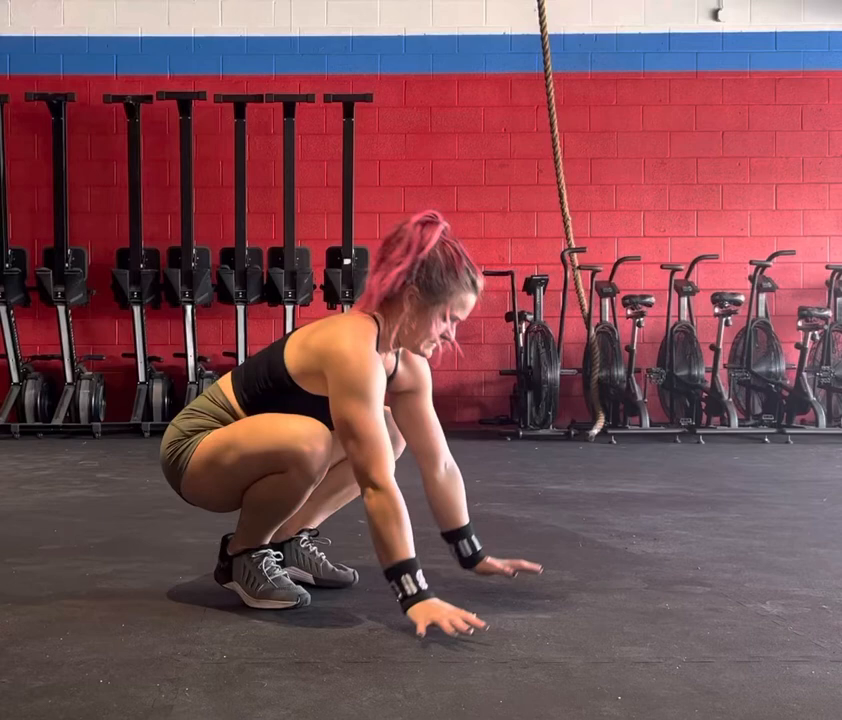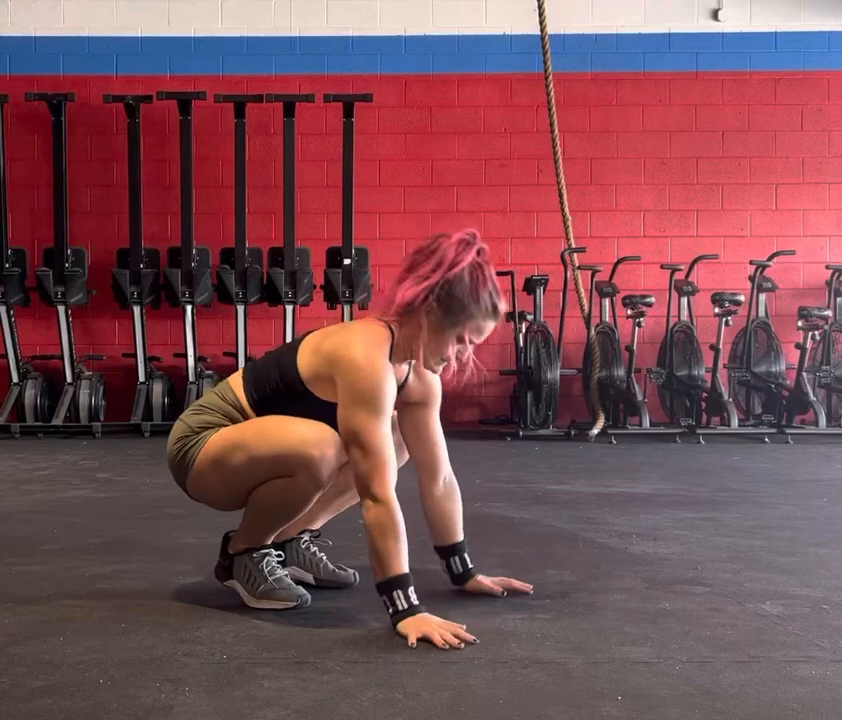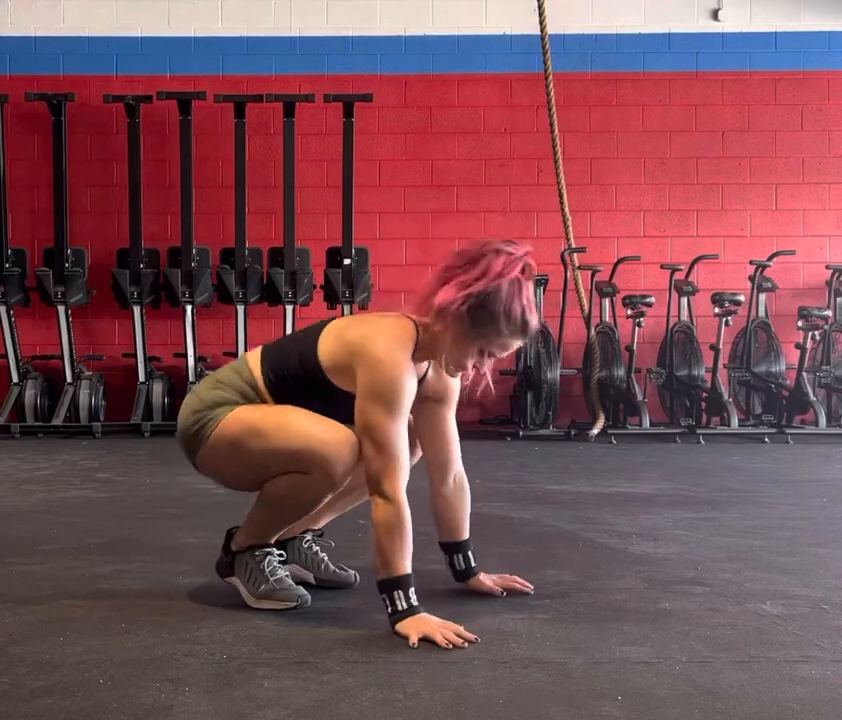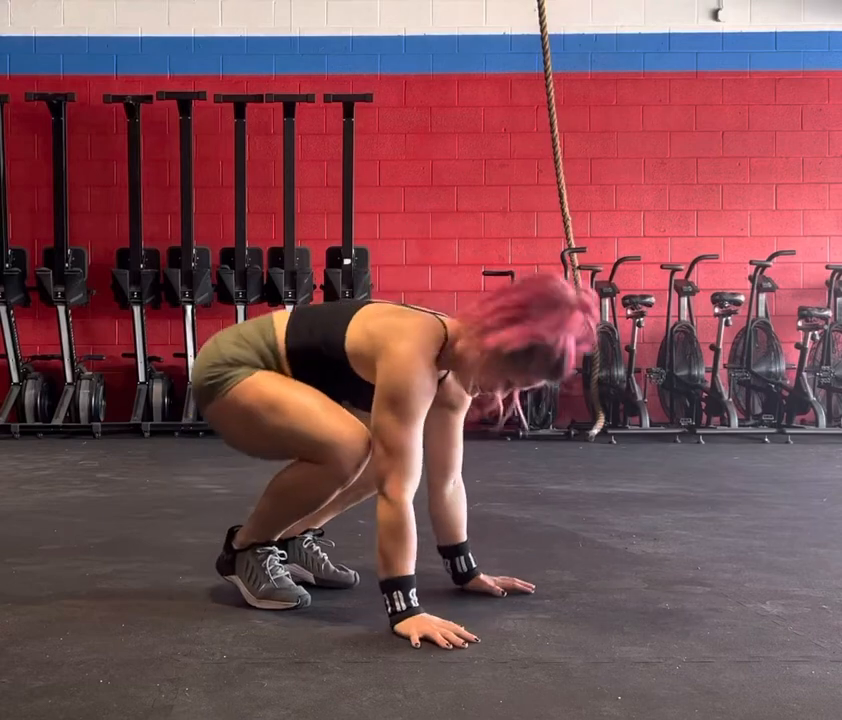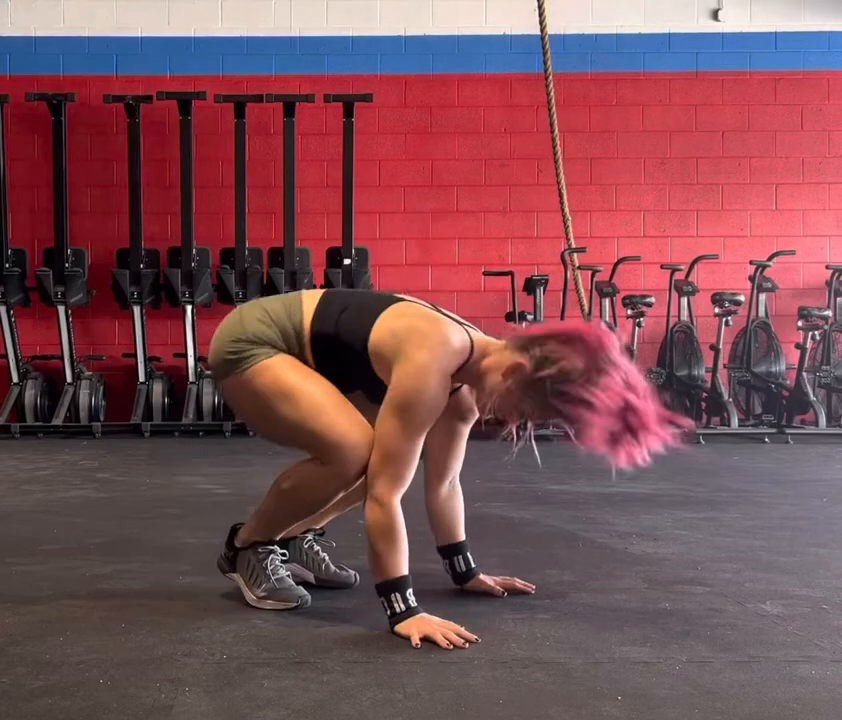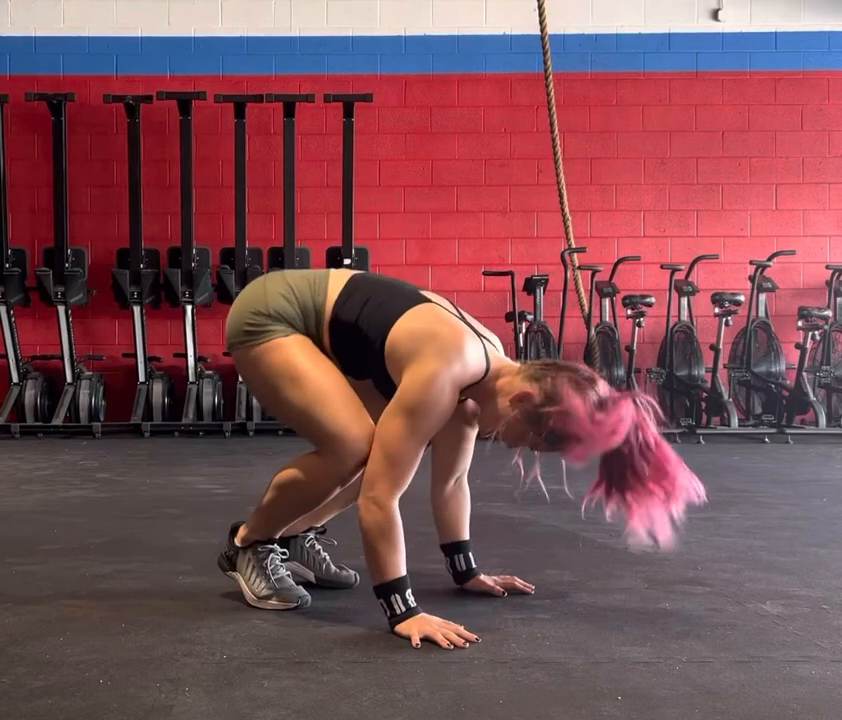
dt=0.2s
person 1, frame 1
left shoulder: (406, 361)
right shoulder: (353, 351)
left elbow: (438, 463)
right elbow: (377, 482)
left wrist: (474, 555)
right wrist: (416, 595)
left hip: (253, 448)
right hip: (195, 447)
left knee: (387, 438)
right knee: (309, 444)
left ankle: (288, 539)
right ankle: (242, 554)
person 1, frame 2
left shoulder: (418, 371)
right shoulder: (366, 360)
left elbow: (438, 477)
right elbow: (378, 493)
left wrist: (464, 571)
right wrist: (405, 608)
left hip: (249, 439)
right hip: (201, 444)
left knee: (389, 447)
right knee: (318, 449)
left ankle: (289, 540)
right ankle: (242, 553)
person 1, frame 3
left shoulder: (434, 368)
right shoulder: (389, 355)
left elbow: (449, 473)
right elbow: (388, 490)
left wrist: (467, 570)
right wrist: (405, 608)
left hip: (259, 407)
right hip: (215, 419)
left knee: (403, 447)
right knee: (336, 450)
left ankle: (292, 539)
right ankle: (246, 551)
person 1, frame 4
left shoulder: (453, 364)
right shoulder: (415, 359)
left elbow: (445, 479)
right elbow: (393, 490)
left wrist: (466, 572)
right wrist: (405, 610)
left hip: (276, 371)
right hip: (230, 368)
left knee: (378, 447)
right knee: (351, 451)
left ankle: (293, 540)
right ankle: (248, 550)
person 1, frame 5
left shoulder: (474, 372)
right shoulder: (433, 364)
left elbow: (441, 481)
right elbow: (383, 494)
left wrist: (465, 572)
right wrist: (404, 611)
left hip: (299, 347)
right hip: (250, 342)
left knee: (388, 454)
right knee: (352, 452)
left ankle: (293, 540)
right ankle: (249, 547)
person 1, frame 6
left shoulder: (492, 373)
right shoulder: (444, 373)
left elbow: (449, 479)
right elbow: (378, 495)
left wrist: (466, 571)
right wrist: (403, 611)
left hip: (321, 318)
right hip: (268, 314)
left knee: (393, 449)
right knee: (352, 448)
left ankle: (295, 536)
right ankle: (248, 545)
